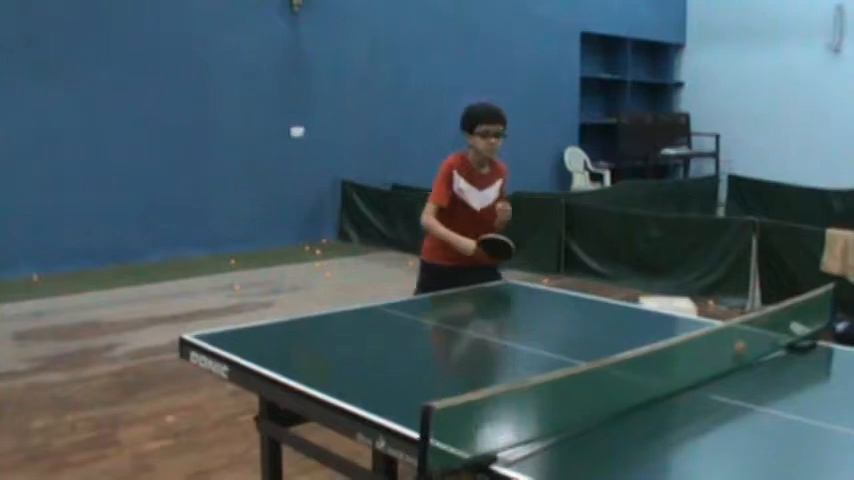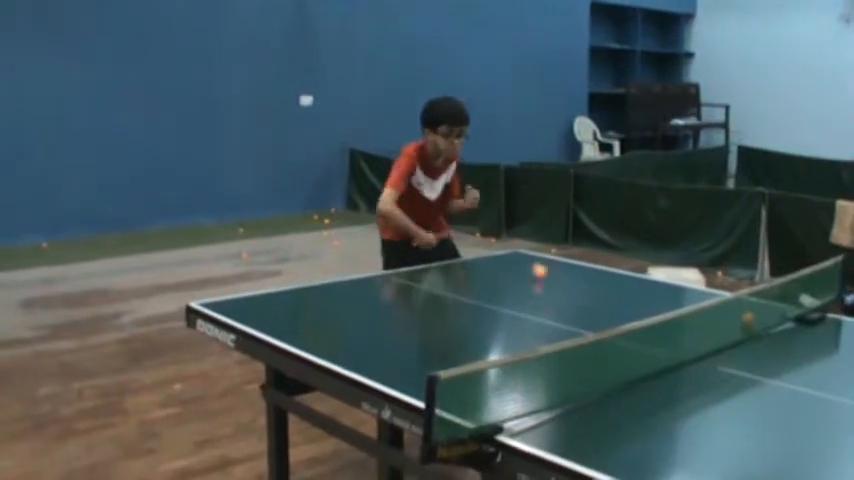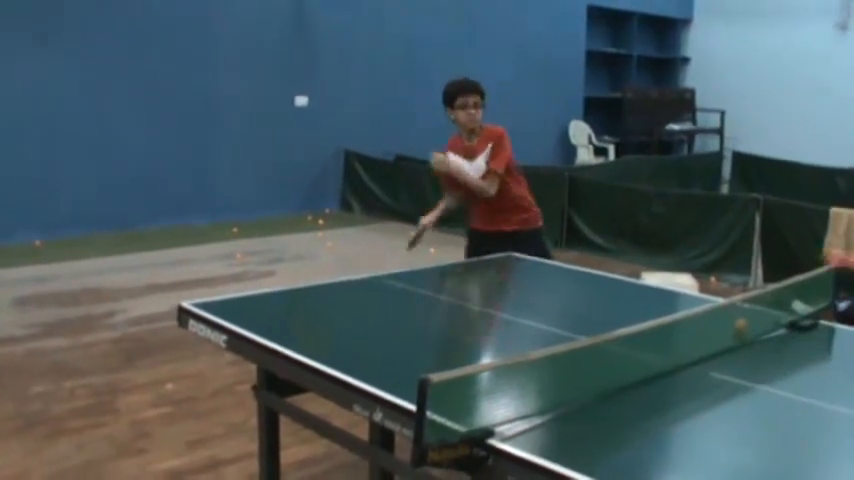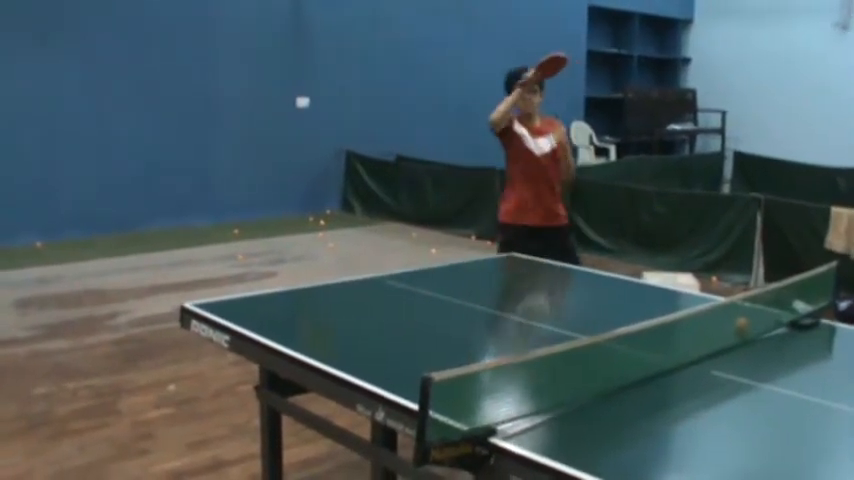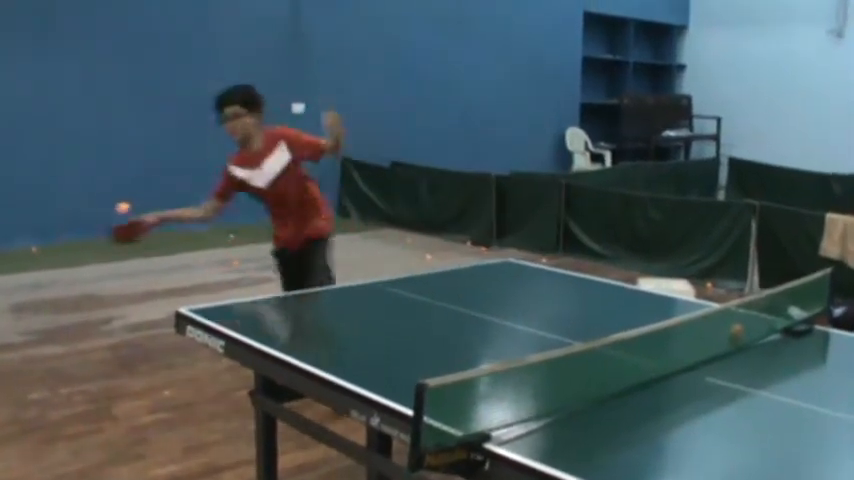
dt=0.7s
person 1, frame 1
left shoulder: (500, 172)
right shoulder: (452, 167)
left elbow: (494, 227)
right elbow: (427, 219)
left wrist: (502, 219)
right wrist: (459, 241)
left hip: (480, 262)
right hip: (440, 262)
person 1, frame 2
left shoulder: (453, 157)
right shoulder: (411, 156)
left elbow: (450, 206)
right elbow: (384, 206)
left wrist: (467, 204)
right wrist: (419, 234)
left hip: (436, 235)
right hip: (399, 237)
person 1, frame 3
left shoulder: (497, 137)
right shoulder: (453, 148)
left elbow: (488, 189)
right elbow: (456, 195)
left wrist: (451, 169)
right wrist: (434, 215)
left hip: (522, 224)
right hip: (483, 228)
person 1, frame 4
left shoulder: (554, 127)
right shoulder: (510, 126)
left elbow: (568, 176)
right elbow: (494, 121)
left wrist: (565, 147)
right wrist: (519, 89)
left hip: (554, 218)
right hip: (516, 218)
person 1, frame 5
left shoulder: (283, 138)
right shoulder: (235, 167)
left elbow: (331, 149)
right elbow: (206, 213)
left wrist: (335, 133)
right wrist: (161, 217)
left hip: (313, 227)
right hip: (287, 237)
left knee: (317, 290)
